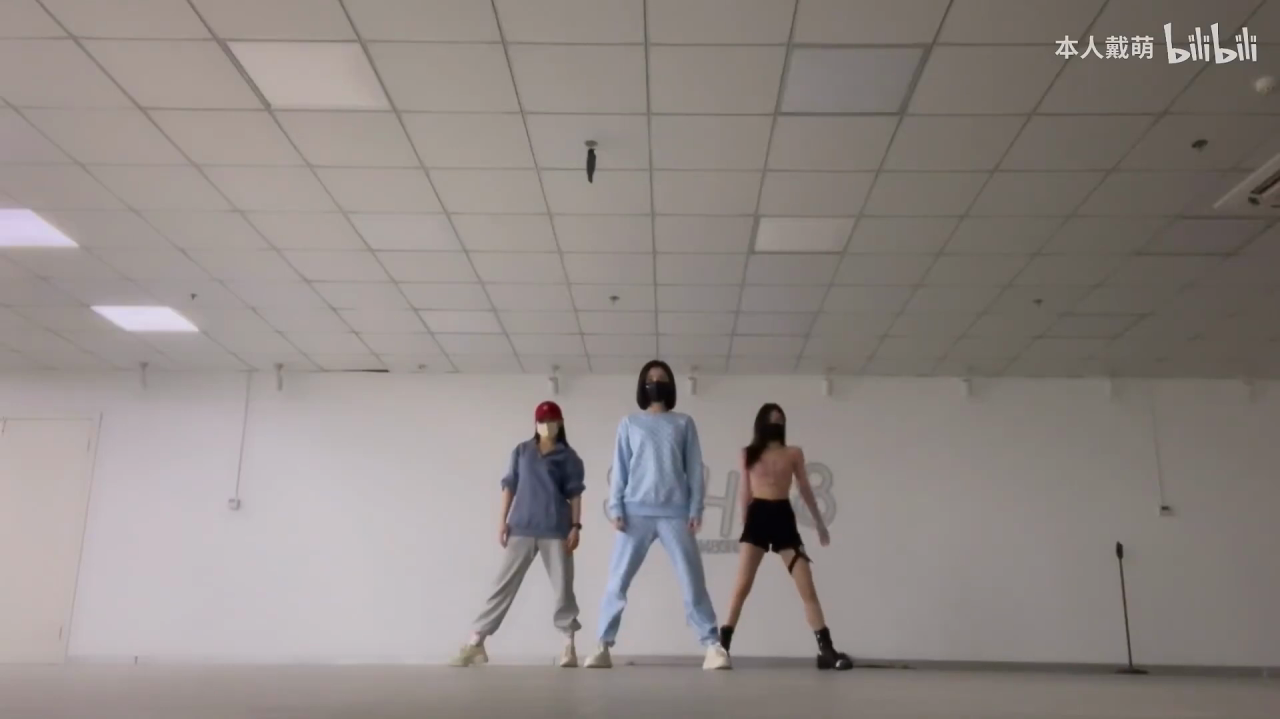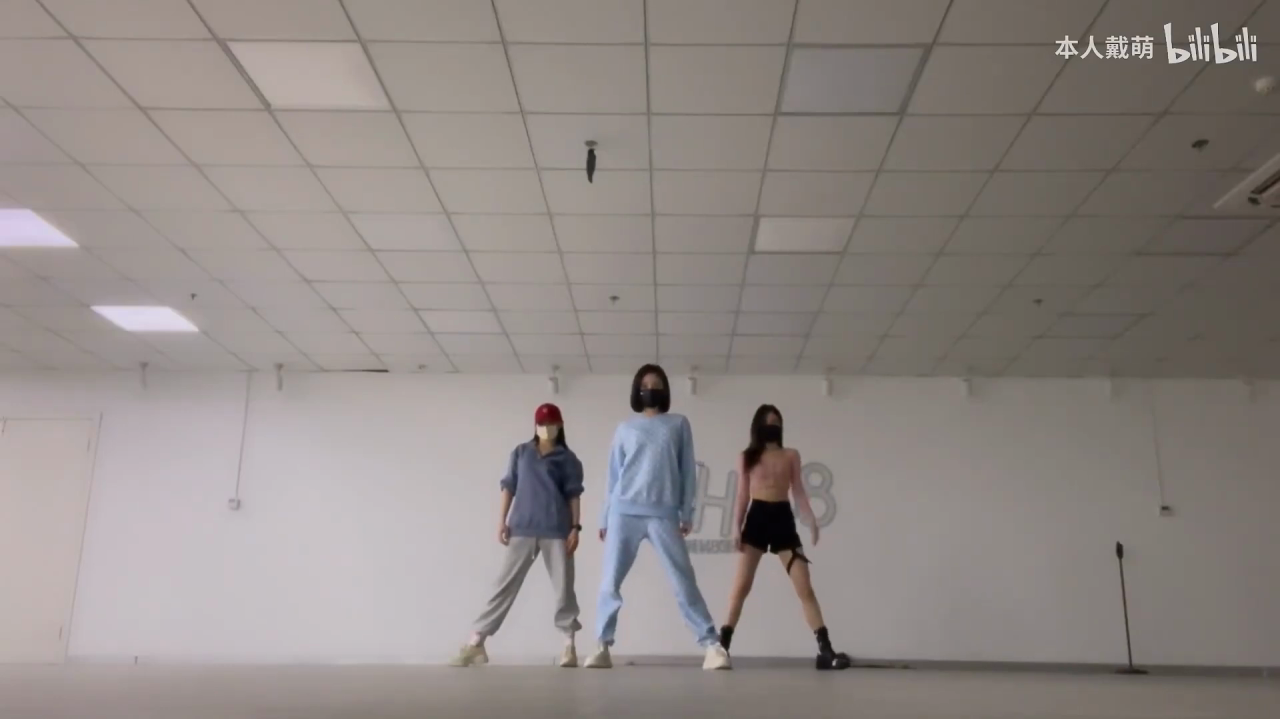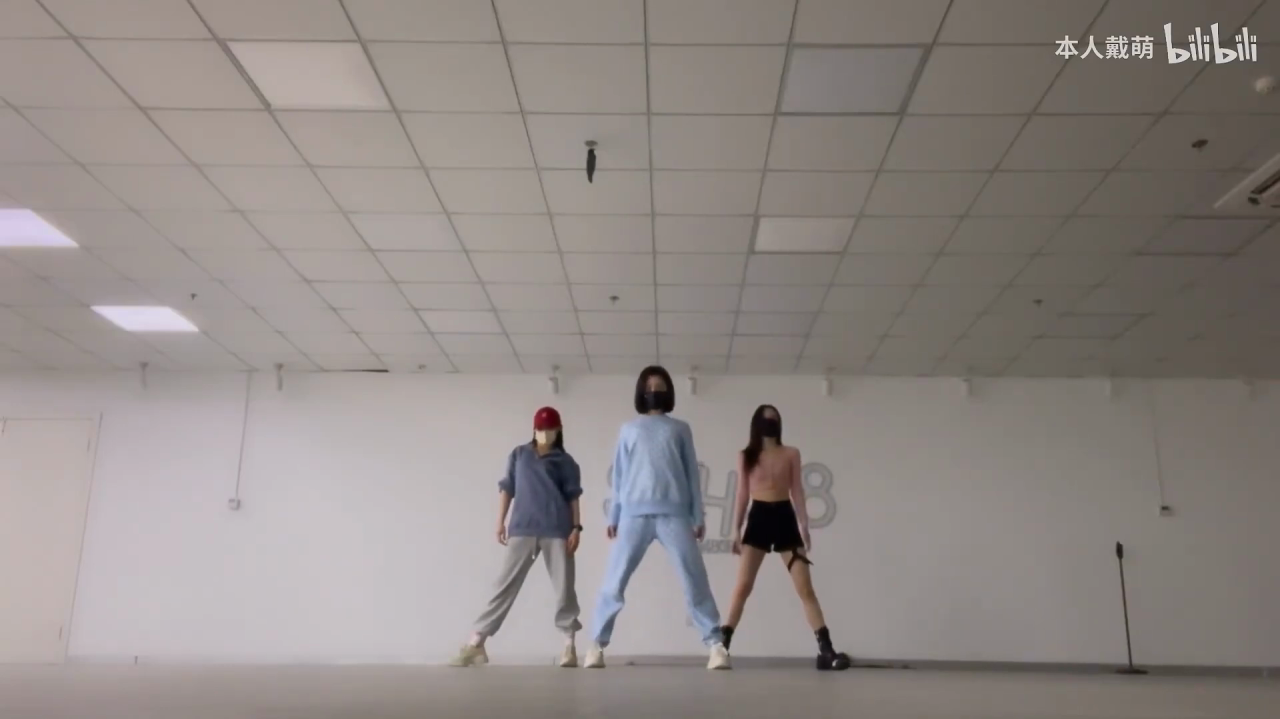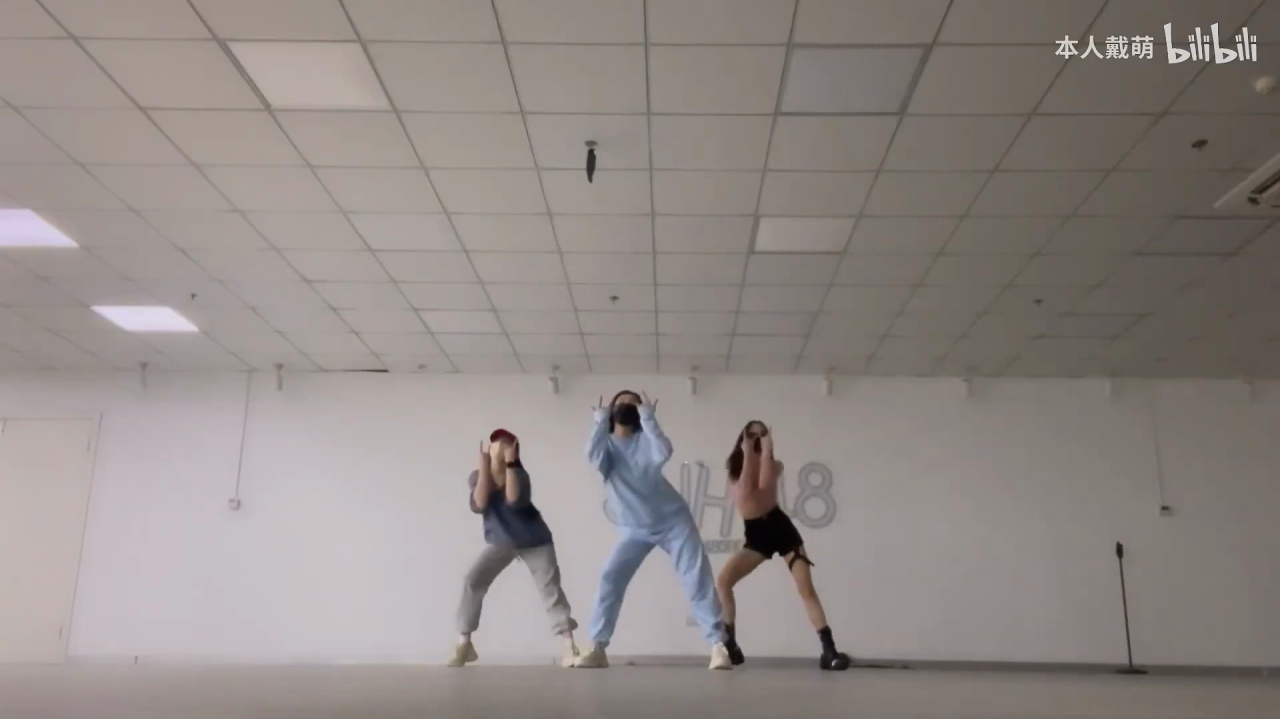
dt=1s
person 1, frame 1
left shoulder: (684, 423)
right shoulder: (629, 424)
left elbow: (694, 468)
right elbow: (620, 468)
left wrist: (696, 509)
right wrist: (616, 507)
left hip: (675, 513)
right hip: (636, 512)
left knee: (693, 581)
right knee: (617, 580)
left ankle: (713, 646)
right ankle: (603, 646)
person 1, frame 2
left shoulder: (679, 424)
right shoulder: (625, 428)
left elbow: (687, 471)
right elbow: (614, 475)
left wrist: (686, 513)
right wrist: (605, 517)
left hip: (662, 515)
right hip: (624, 512)
left knee: (684, 581)
right knee: (610, 581)
left ankle: (712, 645)
right ankle: (602, 646)
person 1, frame 3
left shoulder: (680, 428)
right shoulder: (629, 428)
left elbow: (691, 472)
right elbow: (619, 474)
left wrist: (699, 516)
right wrist: (613, 516)
left hip: (674, 513)
right hip: (634, 513)
left knee: (694, 579)
right knee: (614, 580)
left ankle: (716, 644)
right ankle: (598, 645)
person 1, frame 4
left shoulder: (646, 439)
right shoulder: (605, 445)
left elbow: (662, 455)
right elbow: (595, 459)
left wrist: (648, 415)
right wrist: (601, 420)
left hip: (674, 522)
right hip: (634, 529)
left knee: (699, 580)
right knee: (610, 578)
left ankle: (718, 646)
right ankle: (597, 647)
person 2, frame 1
left shoulder: (794, 454)
right shoulder: (749, 455)
left elbow: (805, 489)
right elbow: (746, 492)
left wrist: (820, 522)
right wrist: (745, 524)
left hip: (784, 518)
right hip: (758, 518)
left knee: (807, 588)
right knee: (742, 586)
left ankle: (827, 650)
right ankle: (722, 647)
person 2, frame 2
left shoulder: (791, 456)
right shoulder: (747, 458)
left elbow: (798, 491)
right elbow: (742, 494)
left wrist: (811, 521)
right wrist: (737, 528)
left hip: (783, 520)
right hip: (757, 519)
left knee: (805, 588)
right knee: (741, 586)
left ankle: (826, 650)
right ankle: (722, 647)
person 2, frame 3
left shoulder: (791, 454)
right shoulder: (746, 457)
left elbow: (797, 490)
right elbow: (742, 494)
left wrist: (804, 526)
right wrist: (737, 531)
left hip: (785, 519)
right hip: (758, 519)
left knee: (805, 588)
right knee: (742, 586)
left ankle: (826, 650)
right ankle: (722, 646)
person 2, frame 4
left shoulder: (774, 464)
right shoulder: (736, 468)
left elbow: (765, 484)
right elbow: (745, 491)
left wrist: (767, 450)
right wrist: (747, 455)
left hip: (781, 528)
right hip: (755, 533)
left knee: (806, 589)
right knee: (723, 580)
left ankle: (829, 651)
right ankle: (729, 645)
person 3, frame 1
left shoulder: (568, 456)
right shoulder: (521, 451)
left elbow: (575, 493)
right elbow: (509, 486)
left wrist: (575, 526)
right wrist: (503, 520)
left hip: (556, 529)
right hip: (522, 528)
left knee: (563, 586)
right knee: (505, 584)
left ankle: (569, 646)
right ankle: (475, 643)
person 3, frame 2
left shoulder: (567, 458)
right shoulder: (521, 452)
left elbow: (573, 494)
right elbow: (509, 486)
left wrist: (575, 527)
right wrist: (502, 520)
left hip: (557, 529)
right hip: (523, 528)
left knee: (564, 586)
right knee: (506, 584)
left ankle: (569, 646)
right ankle: (476, 643)
person 3, frame 3
left shoulder: (565, 461)
right shoulder: (519, 454)
left elbow: (573, 496)
right elbow: (507, 488)
left wrist: (576, 528)
right wrist: (501, 521)
left hip: (557, 530)
right hip: (522, 529)
left knee: (565, 585)
right knee: (507, 584)
left ankle: (569, 646)
right ankle: (476, 644)
person 3, frame 4
left shoulder: (519, 476)
right shoulder: (478, 477)
left elbow: (514, 500)
right elbow: (479, 506)
left wrist: (509, 464)
right wrist: (485, 467)
left hip: (535, 542)
right hip: (499, 541)
left knee: (551, 588)
right knee: (473, 580)
left ankle: (570, 648)
right ankle: (464, 644)
